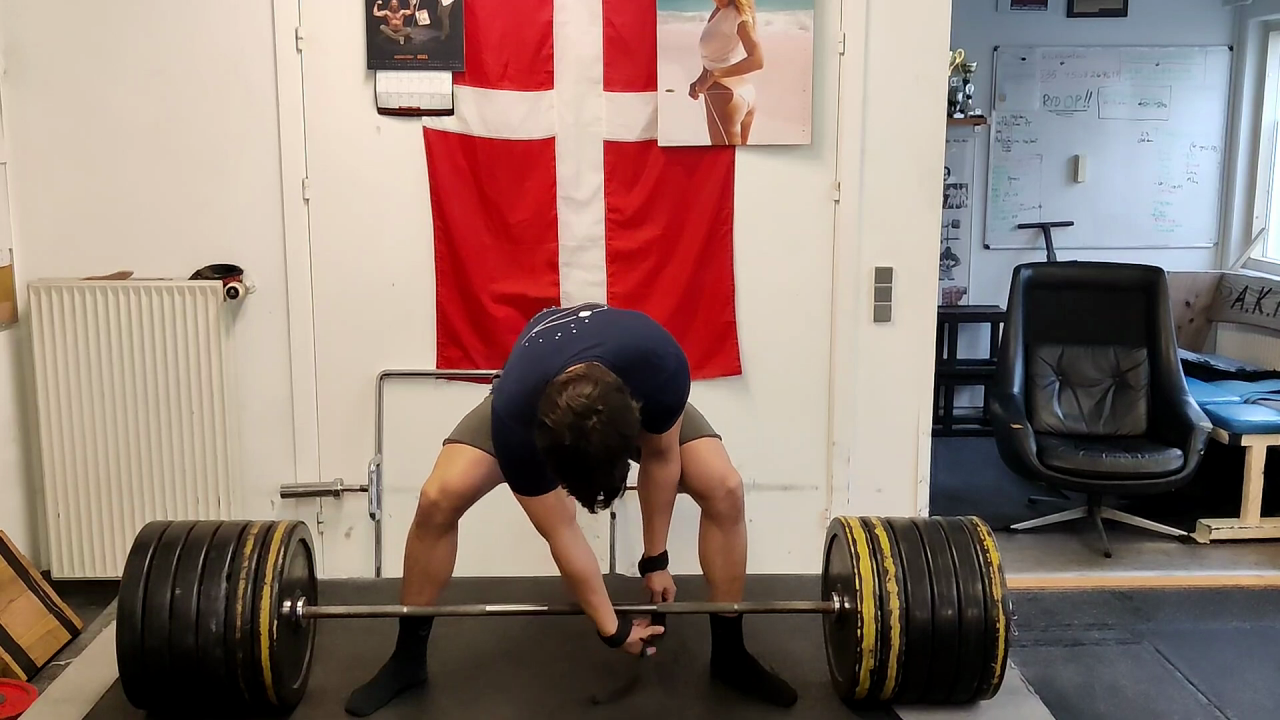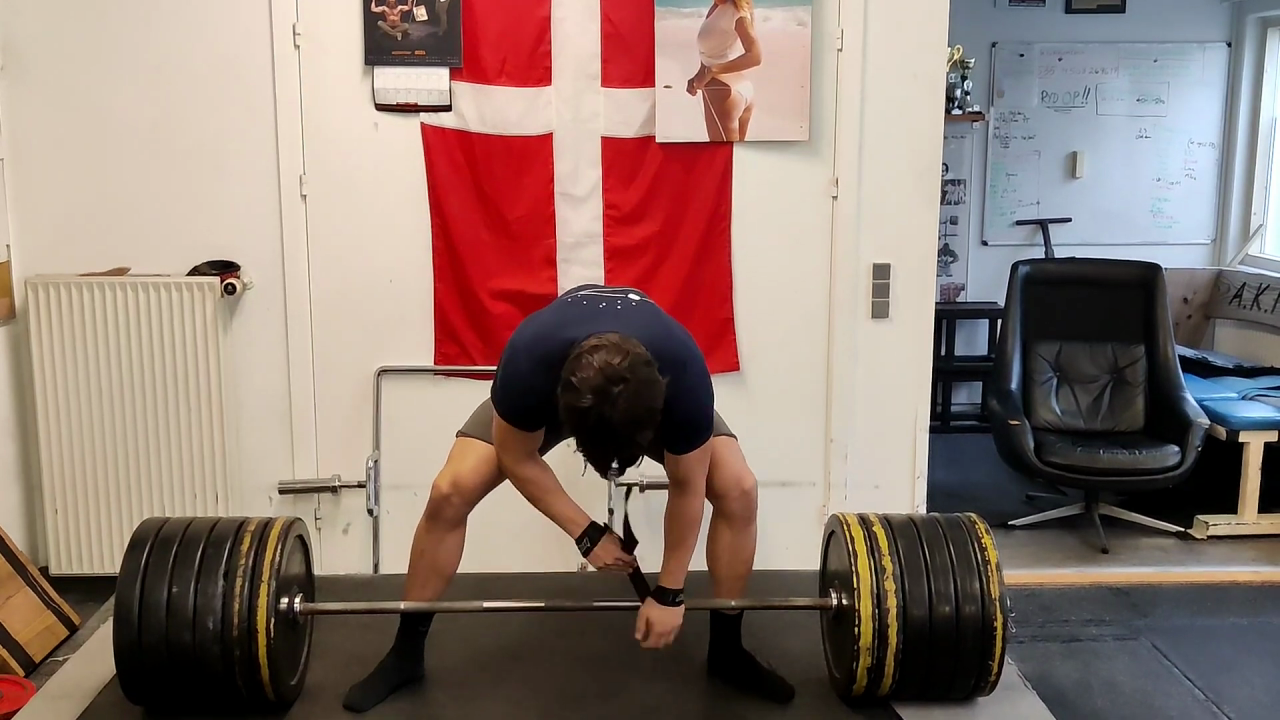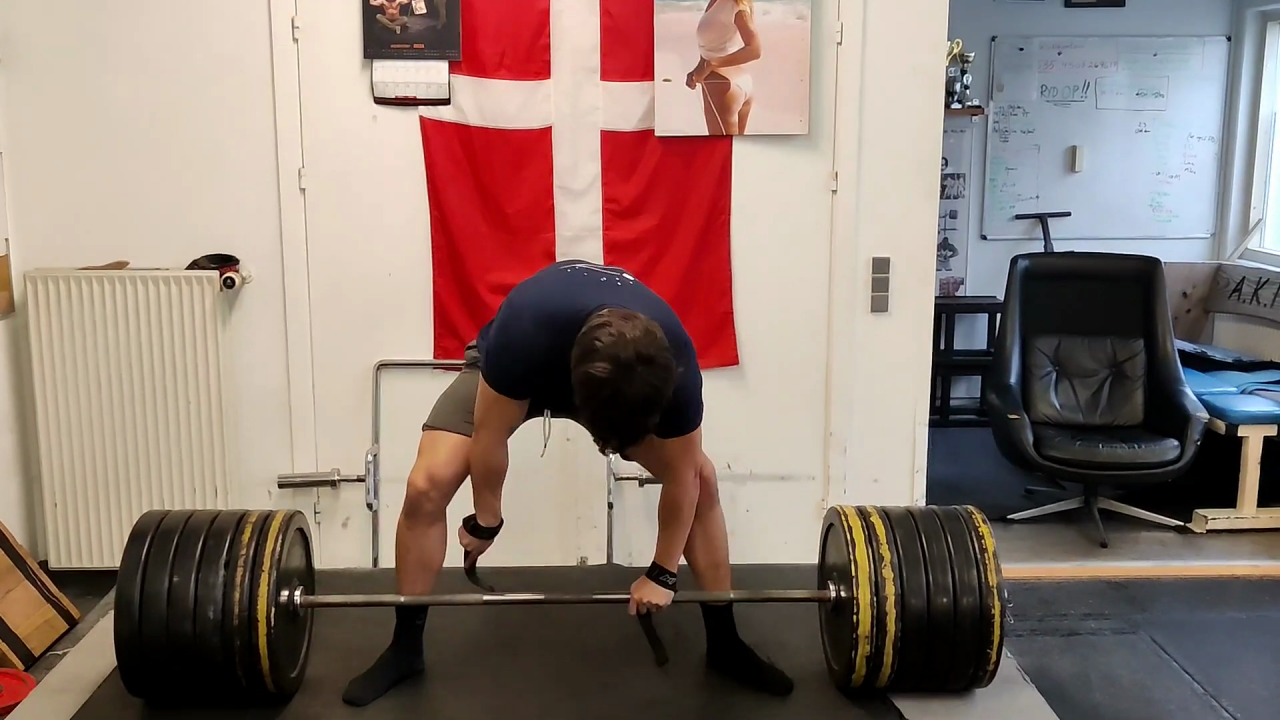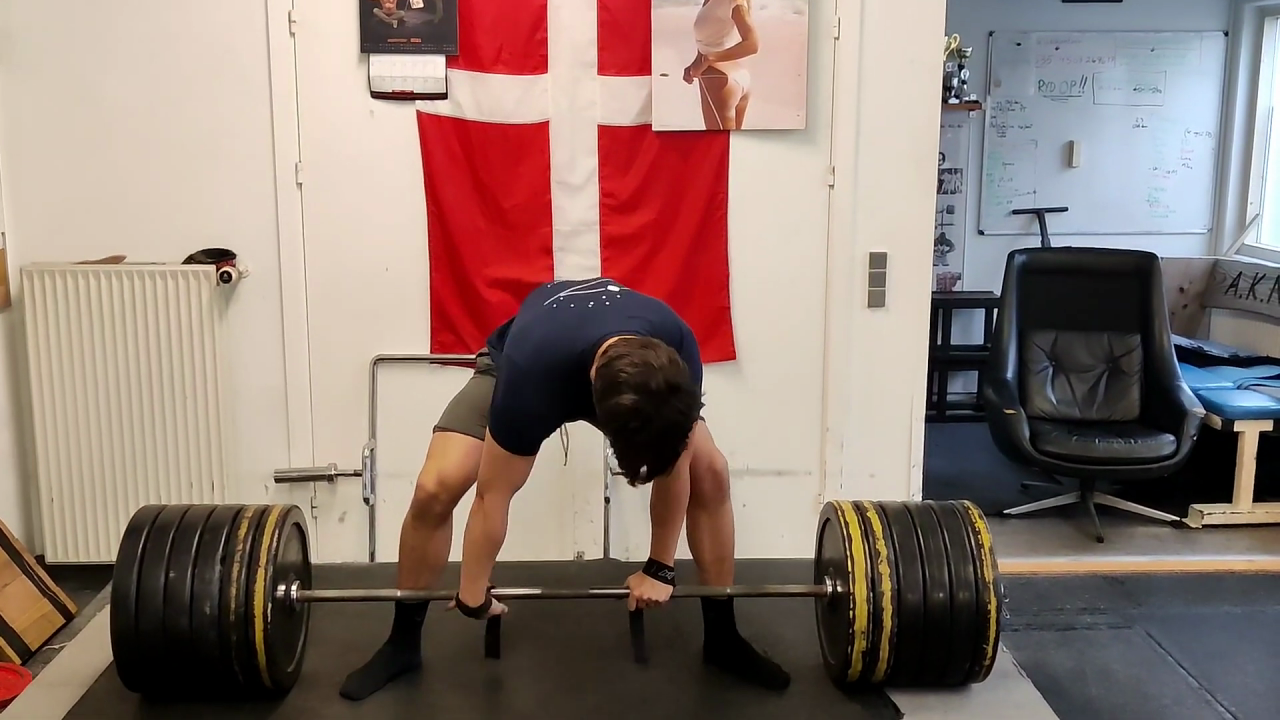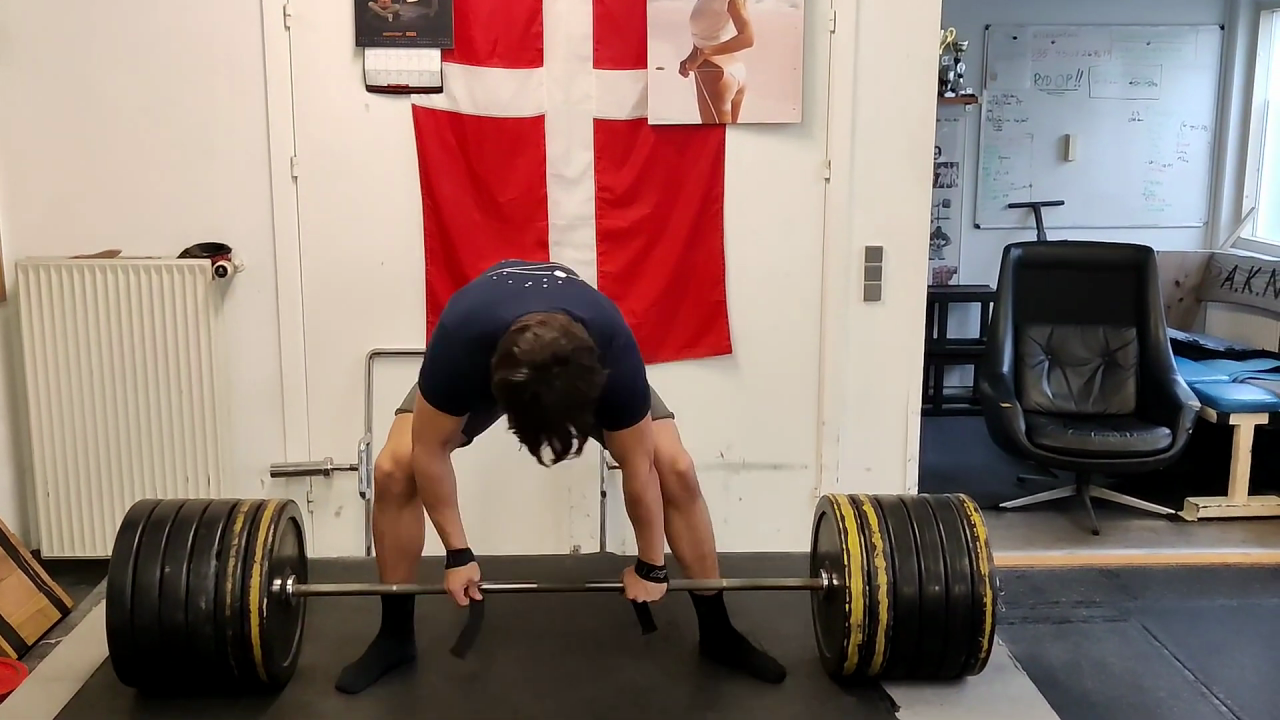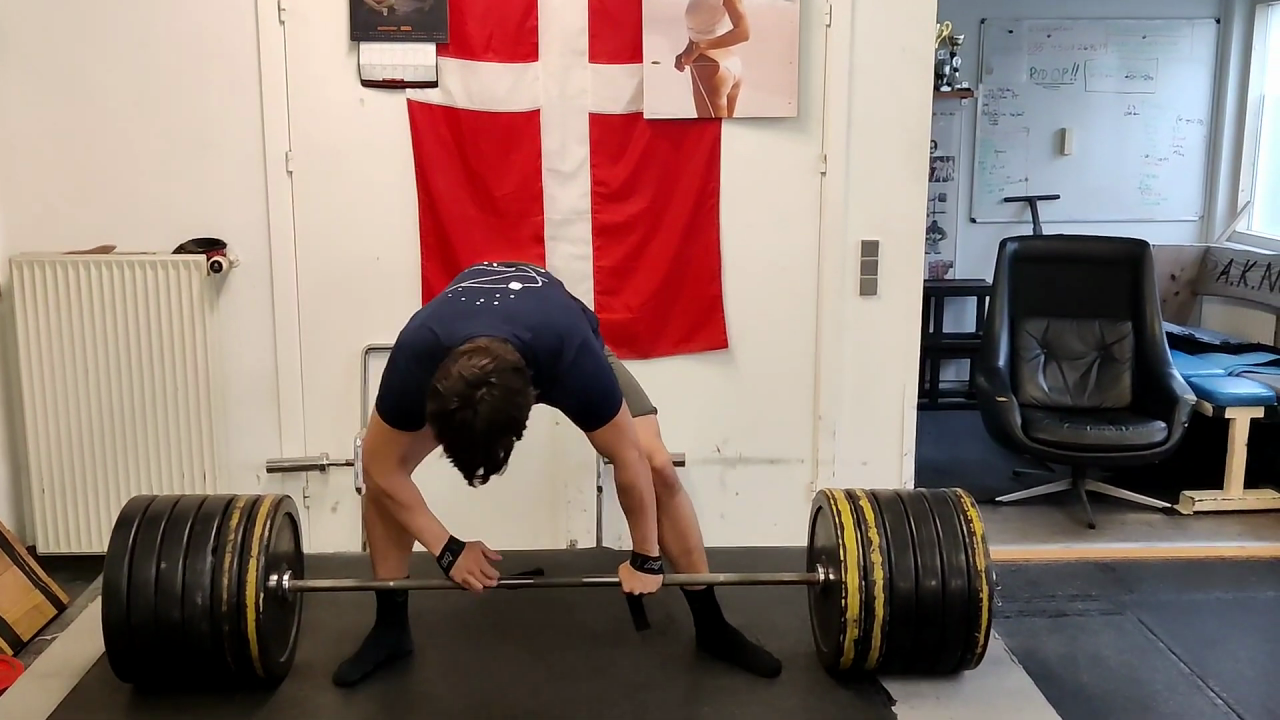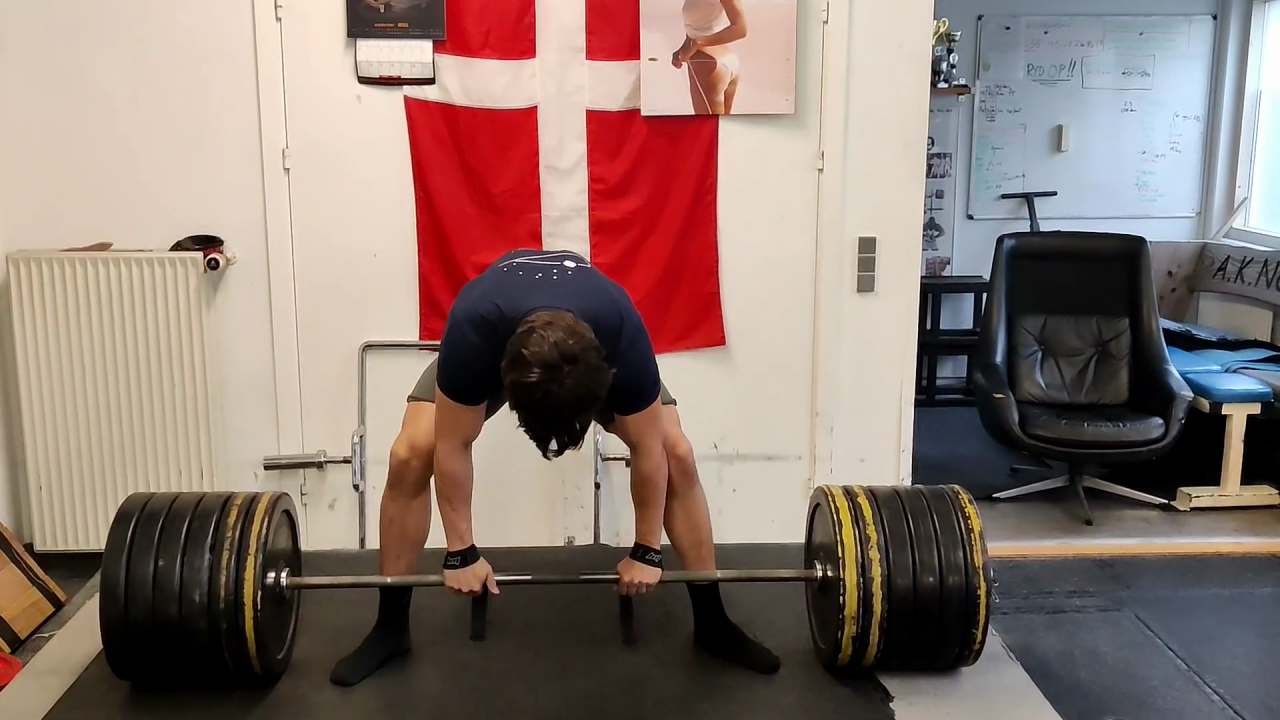
dt=0.7s
person 1, frame 1
left shoulder: (660, 363)
right shoulder: (516, 413)
left elbow: (661, 458)
right elbow: (561, 533)
left wrist: (654, 562)
right wrist: (614, 630)
left hip: (633, 381)
right hip: (530, 389)
left knee: (723, 489)
right knee: (438, 499)
left ankle: (729, 653)
right ankle: (408, 657)
person 1, frame 2
left shoulder: (684, 376)
right shoulder: (530, 359)
left elbow: (687, 488)
right elbow: (517, 459)
left wrist: (669, 594)
right wrist: (588, 534)
left hip: (651, 388)
right hip: (553, 383)
left knee: (738, 490)
right knee: (450, 492)
left ankle: (726, 649)
right ankle: (407, 652)
person 1, frame 3
left shoulder: (673, 361)
right shoulder: (525, 327)
left elbow: (682, 476)
right elbow: (490, 439)
left wrist: (662, 573)
right wrist: (485, 525)
right hip: (508, 373)
left knee: (701, 478)
right knee: (427, 486)
left ankle: (724, 643)
right ankle: (405, 647)
person 1, frame 4
left shoulder: (678, 355)
right shoulder: (531, 371)
left elbow: (674, 469)
right elbow: (495, 494)
left wrist: (660, 567)
right wrist: (473, 596)
right hip: (514, 371)
left knee: (709, 472)
right knee: (435, 488)
left ankle: (723, 638)
right ankle: (403, 642)
person 1, frame 5
left shoulder: (613, 349)
right shoulder: (459, 335)
left elbow: (639, 465)
right elbow: (427, 452)
left wrist: (651, 565)
right wrist: (458, 555)
left hip: (585, 353)
right hip: (480, 346)
left knee: (674, 469)
right knee: (393, 468)
left ankle: (717, 632)
right ankle: (396, 634)
person 1, frame 6
left shoulder: (571, 357)
right shoulder: (416, 359)
left elbow: (626, 457)
right elbow: (381, 468)
left wrist: (645, 556)
right wrist: (447, 550)
left hip: (561, 336)
right hip: (458, 333)
left knee: (655, 465)
right knee: (382, 467)
left ankle: (711, 625)
right ankle: (390, 627)
person 1, frame 7
left shoulder: (622, 336)
right shoulder: (472, 333)
left elbow: (648, 451)
right elbow: (453, 447)
left wrist: (646, 550)
right wrist: (461, 552)
left hip: (596, 341)
right hip: (494, 333)
left knee: (676, 454)
right knee: (409, 457)
left ankle: (711, 621)
right ankle: (391, 626)
